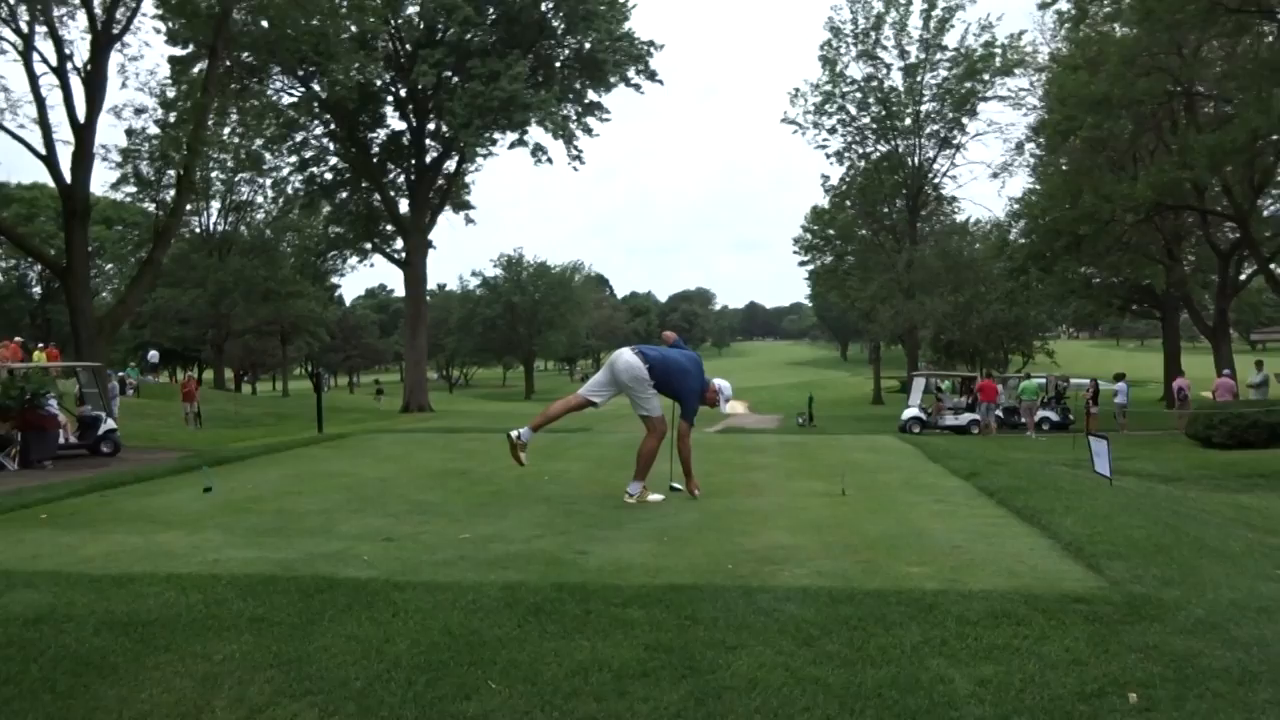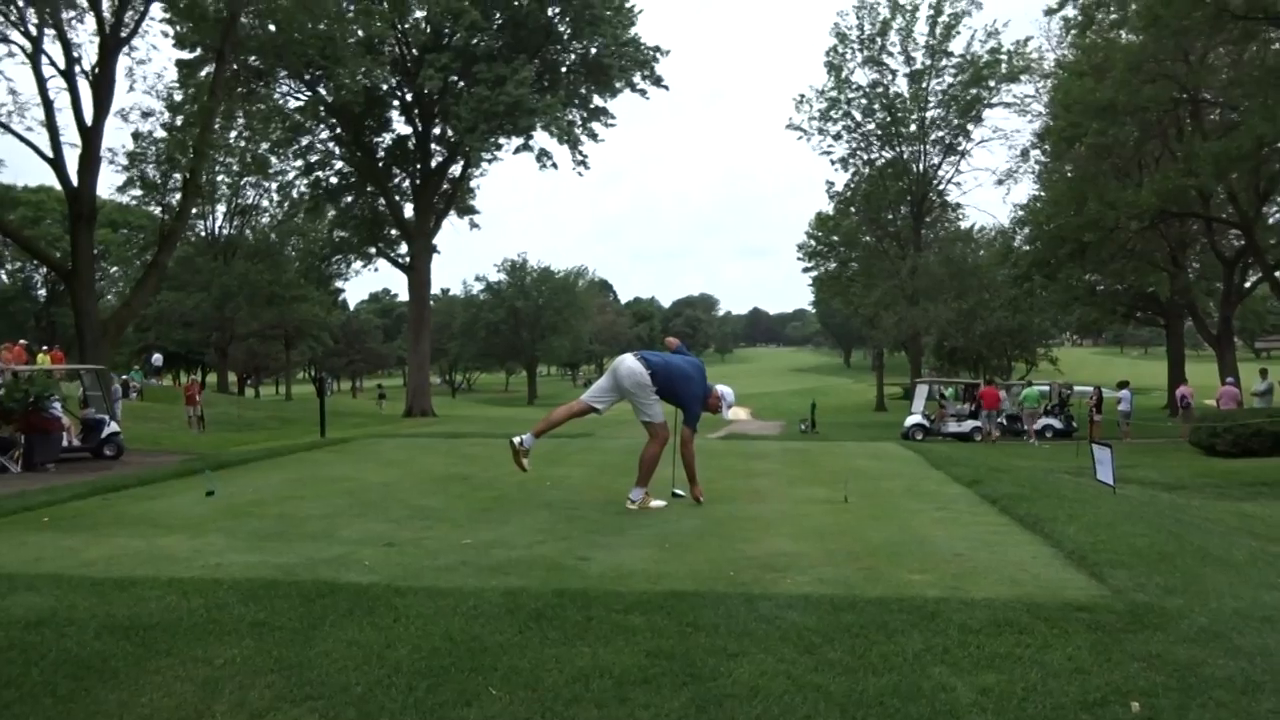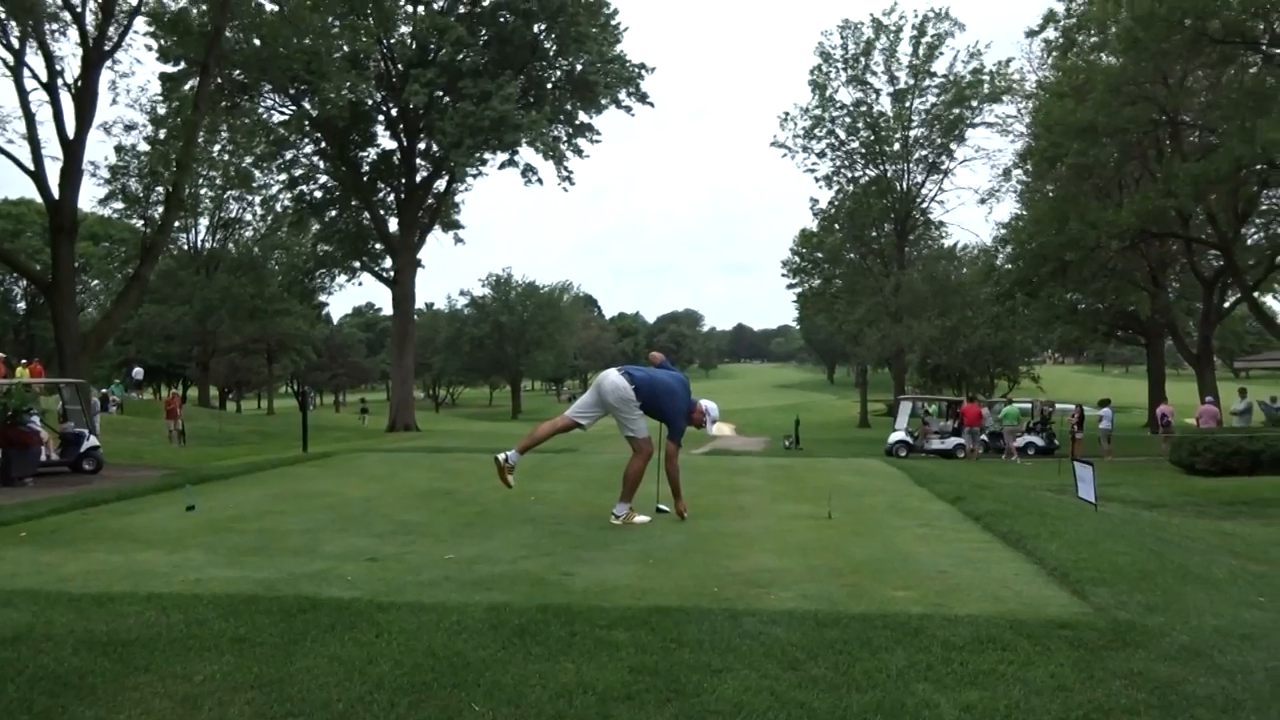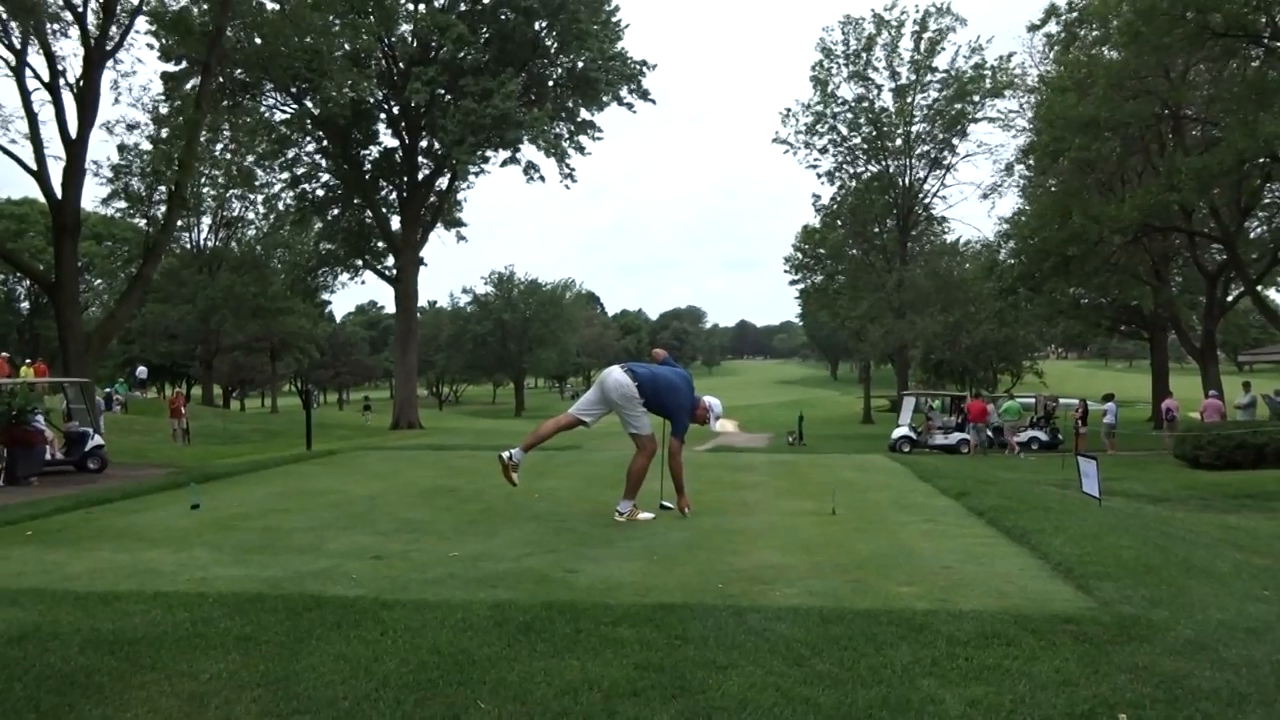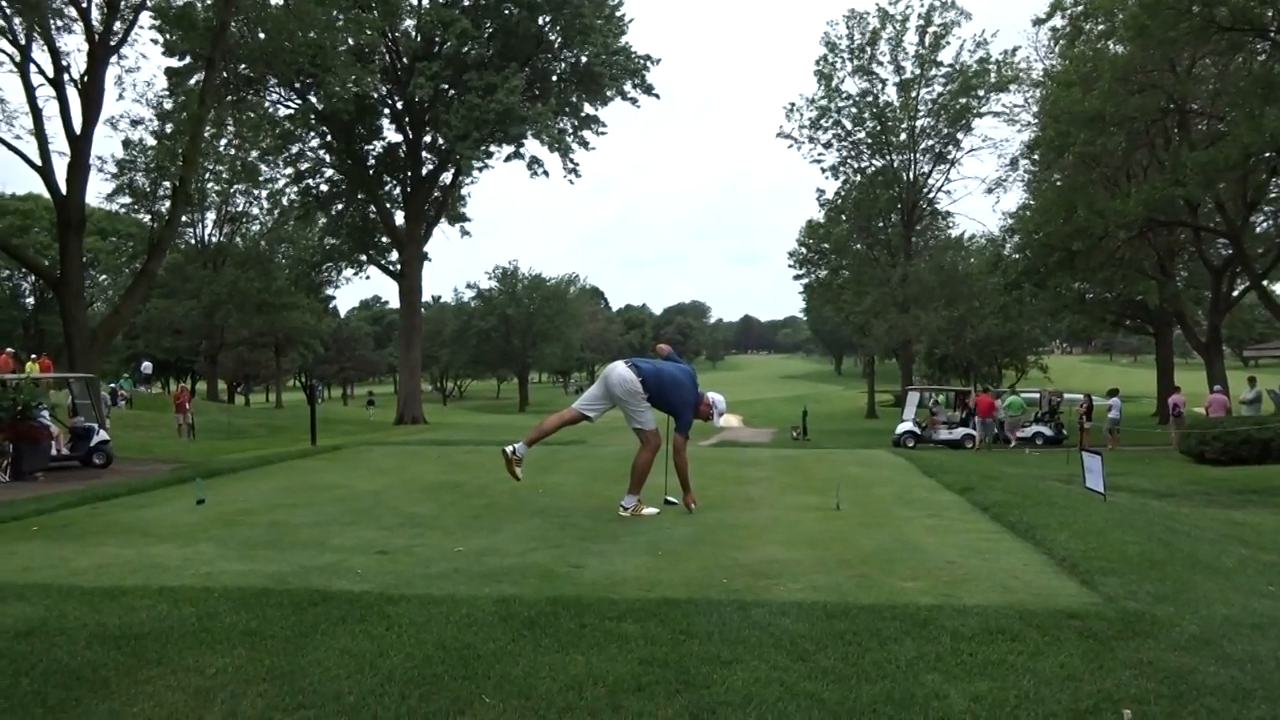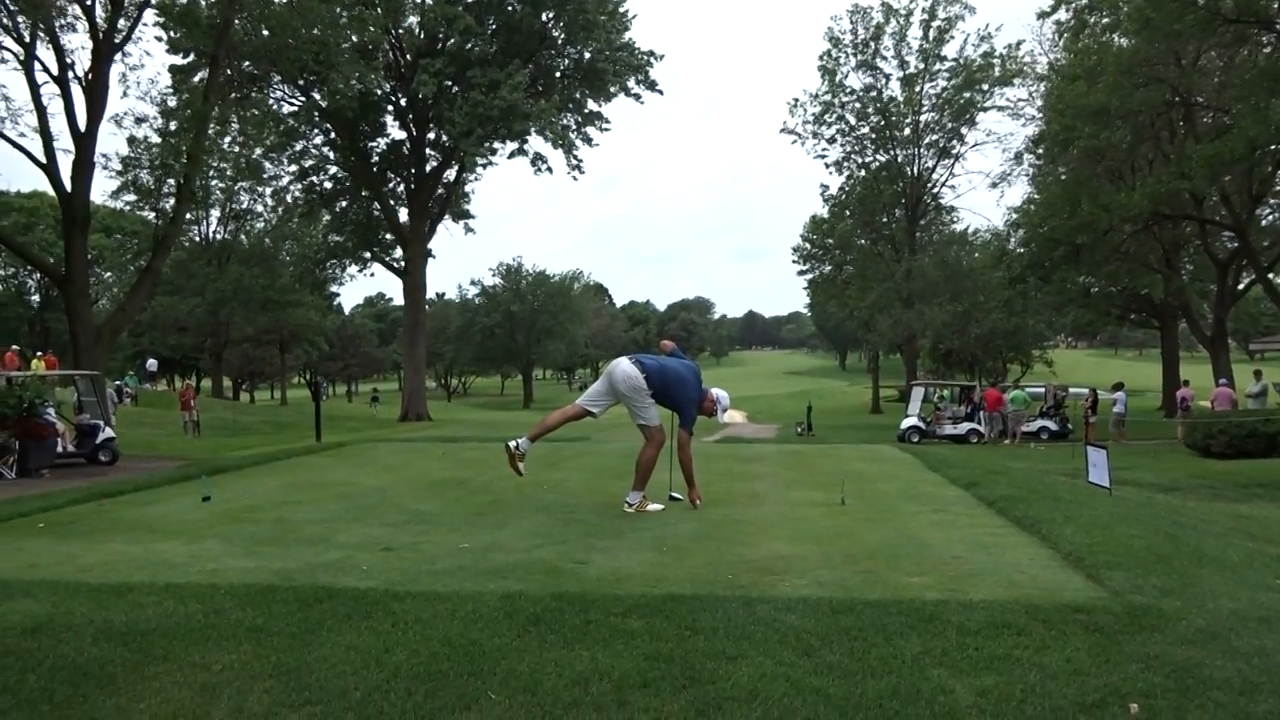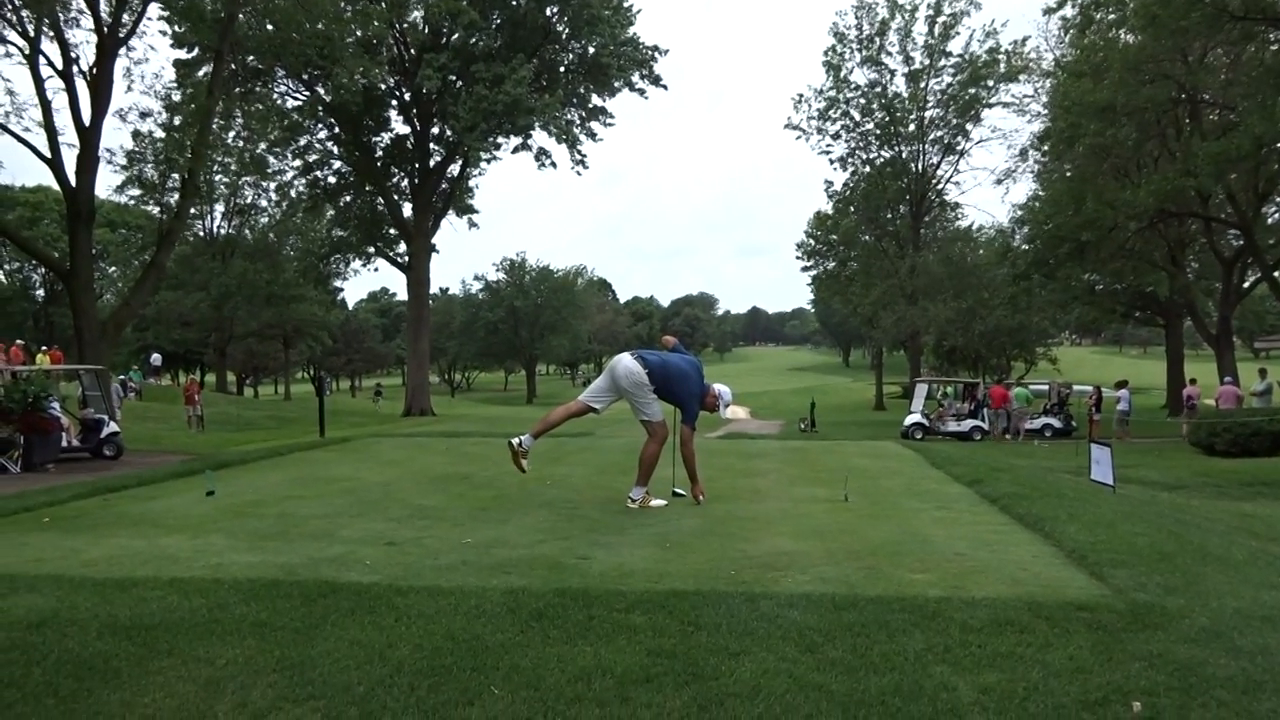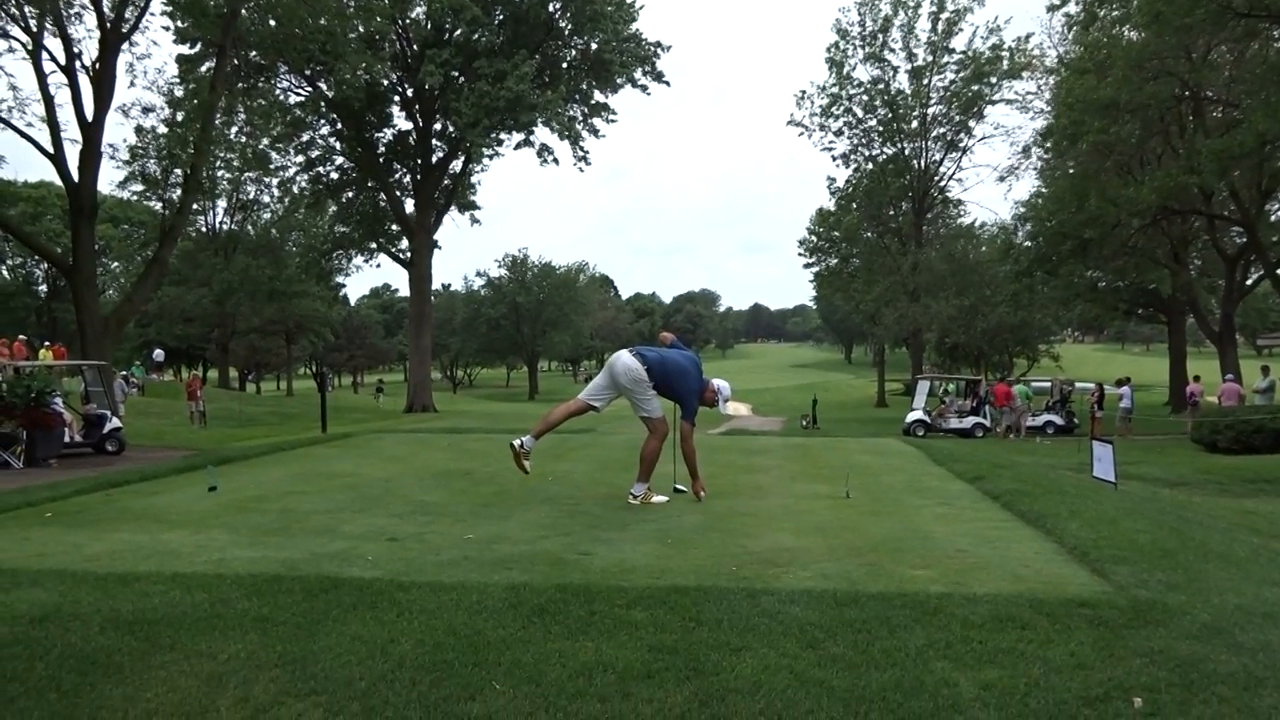
dt=0.2s
person 1, frame 1
left shoulder: (695, 361)
right shoulder: (693, 391)
left elbow: (666, 334)
right elbow: (683, 440)
right wrist: (690, 479)
left hip: (623, 356)
right hip: (636, 369)
left knee: (577, 400)
right knee: (657, 430)
left ankle: (523, 435)
right ankle: (635, 490)
person 1, frame 2
left shoulder: (697, 367)
right shoulder: (695, 398)
left elbow: (669, 341)
right elbow: (686, 446)
right wrist: (694, 485)
left hip: (625, 363)
right hip: (638, 375)
left knee: (579, 407)
right knee: (660, 436)
left ankle: (526, 441)
right ankle: (637, 496)
person 1, frame 3
left shoulder: (682, 381)
right shoulder: (679, 412)
left elbow: (654, 355)
right elbow: (671, 461)
right wrist: (678, 500)
left hip: (609, 378)
right hip: (622, 390)
left knee: (564, 422)
right knee: (644, 451)
left ankle: (511, 457)
right ankle: (622, 511)
person 1, frame 4
left shoulder: (685, 378)
right shoulder: (683, 409)
left elbow: (656, 352)
right elbow: (674, 457)
right wrist: (681, 496)
left hip: (612, 375)
right hip: (625, 387)
left knee: (568, 420)
right knee: (647, 448)
left ankle: (515, 455)
right ankle: (625, 508)
person 1, frame 5
left shoulder: (689, 374)
right shoulder: (686, 405)
left elbow: (661, 347)
right elbow: (679, 454)
right wrist: (687, 492)
left hip: (616, 370)
right hip: (629, 382)
left knee: (571, 414)
right knee: (651, 443)
left ankle: (519, 450)
right ankle: (630, 503)
person 1, frame 6
left shoulder: (693, 370)
right shoulder: (691, 401)
left elbow: (665, 344)
right elbow: (683, 450)
right wrist: (692, 488)
left hip: (620, 366)
right hip: (633, 378)
left knee: (575, 410)
right knee: (656, 439)
left ankle: (522, 445)
right ankle: (635, 500)
person 1, frame 7
left shoulder: (695, 366)
right shoulder: (693, 396)
left elbow: (667, 339)
right elbow: (686, 445)
right wrist: (695, 484)
left hip: (622, 362)
right hip: (635, 374)
left knee: (578, 407)
right knee: (659, 435)
left ankle: (524, 442)
right ankle: (638, 495)
person 1, frame 8
left shoulder: (693, 362)
right shoulder: (692, 392)
left elbow: (664, 336)
right elbow: (686, 441)
right wrist: (696, 480)
left hip: (620, 359)
right hip: (634, 370)
left knee: (577, 405)
right knee: (659, 431)
left ankle: (526, 443)
right ankle: (639, 491)
